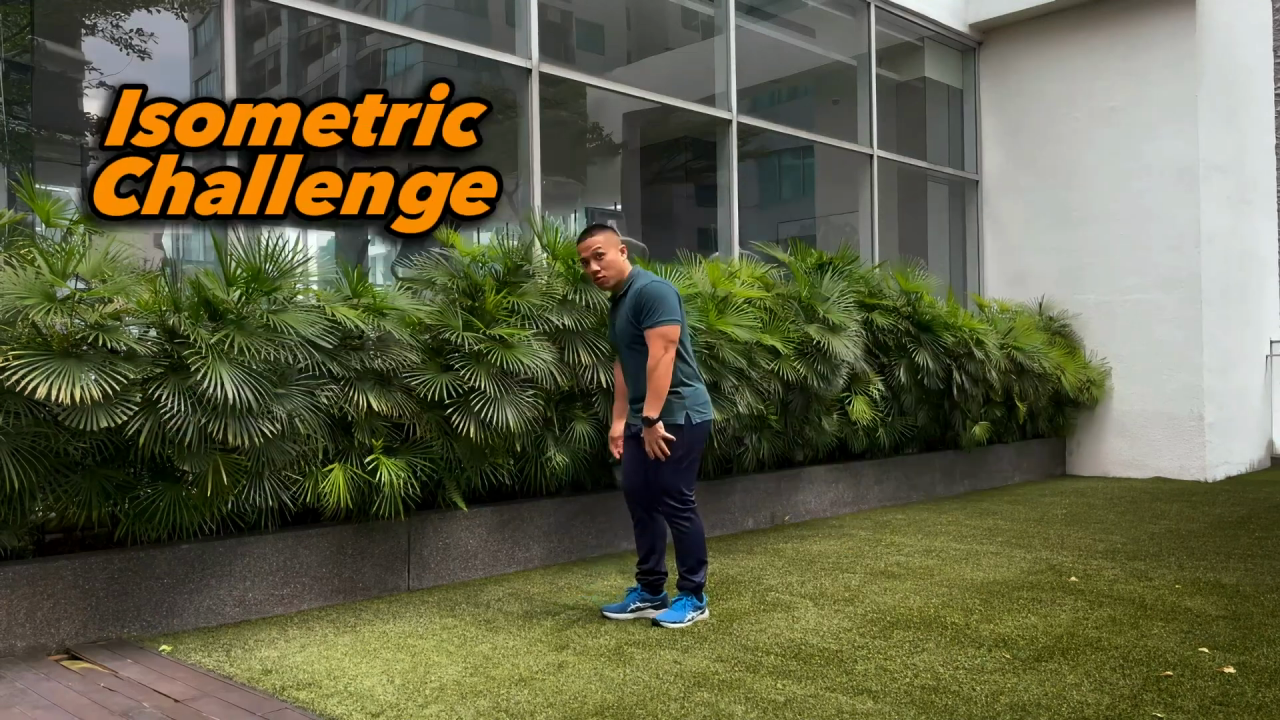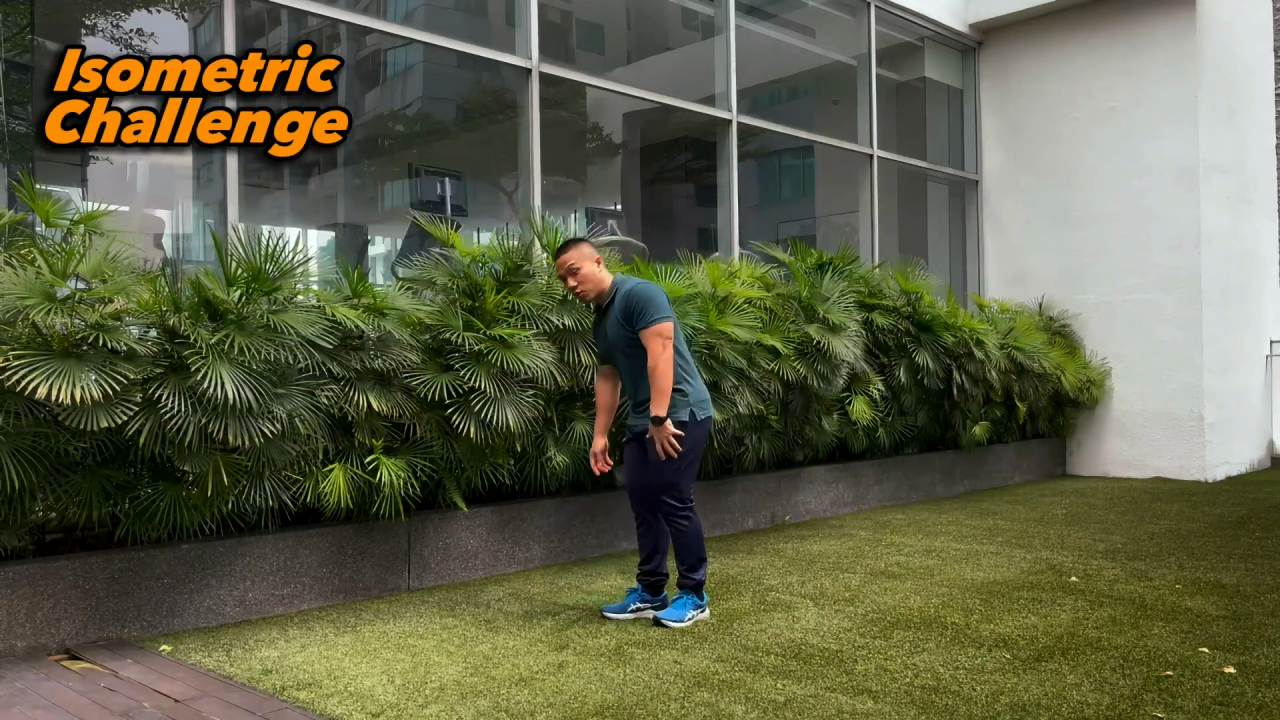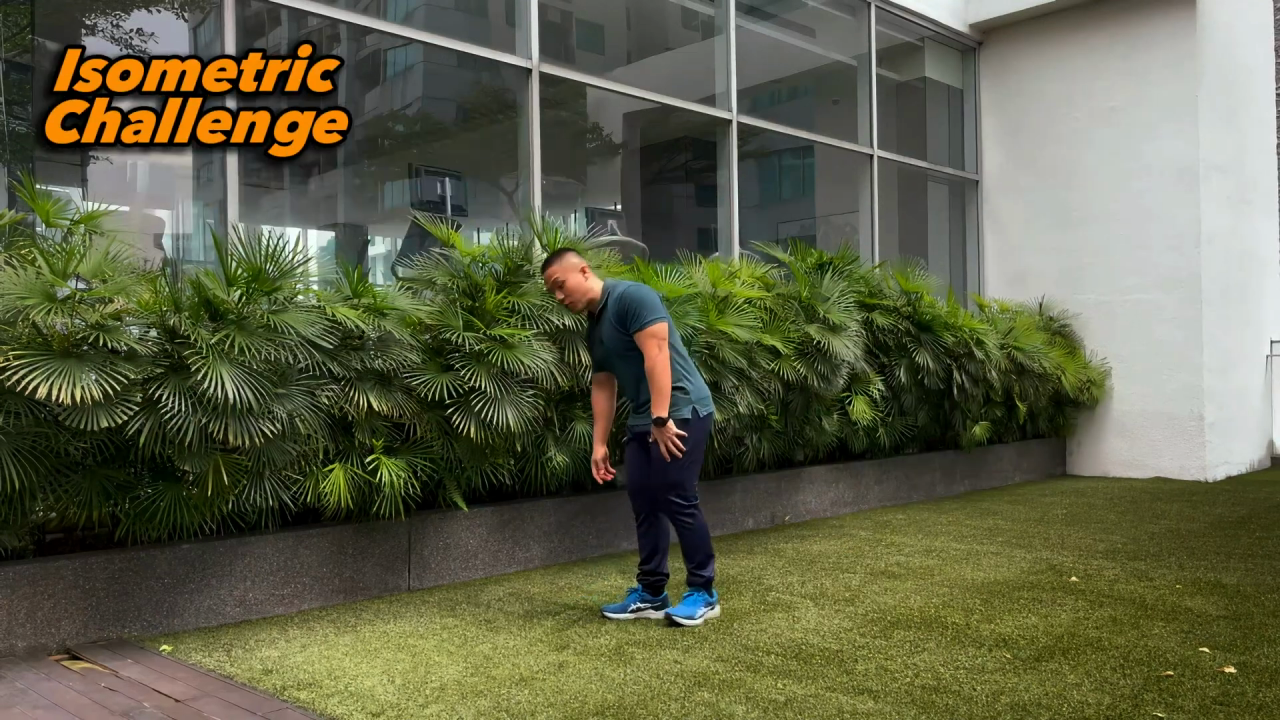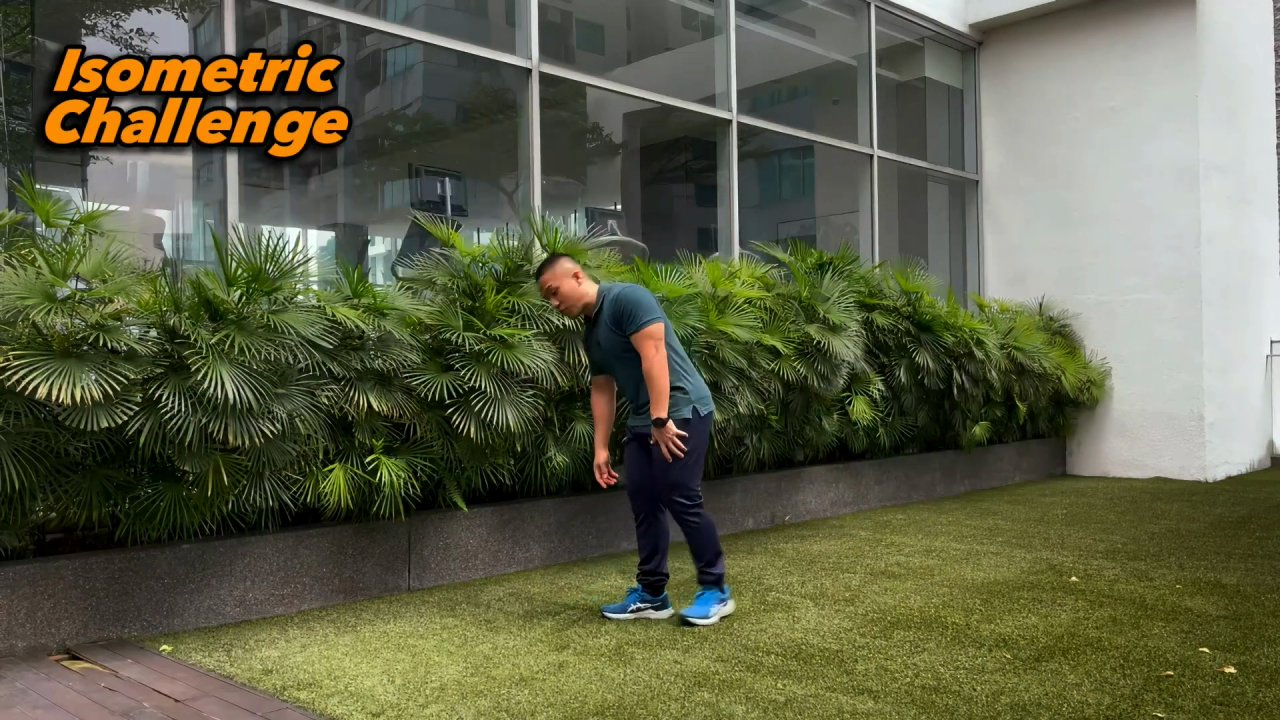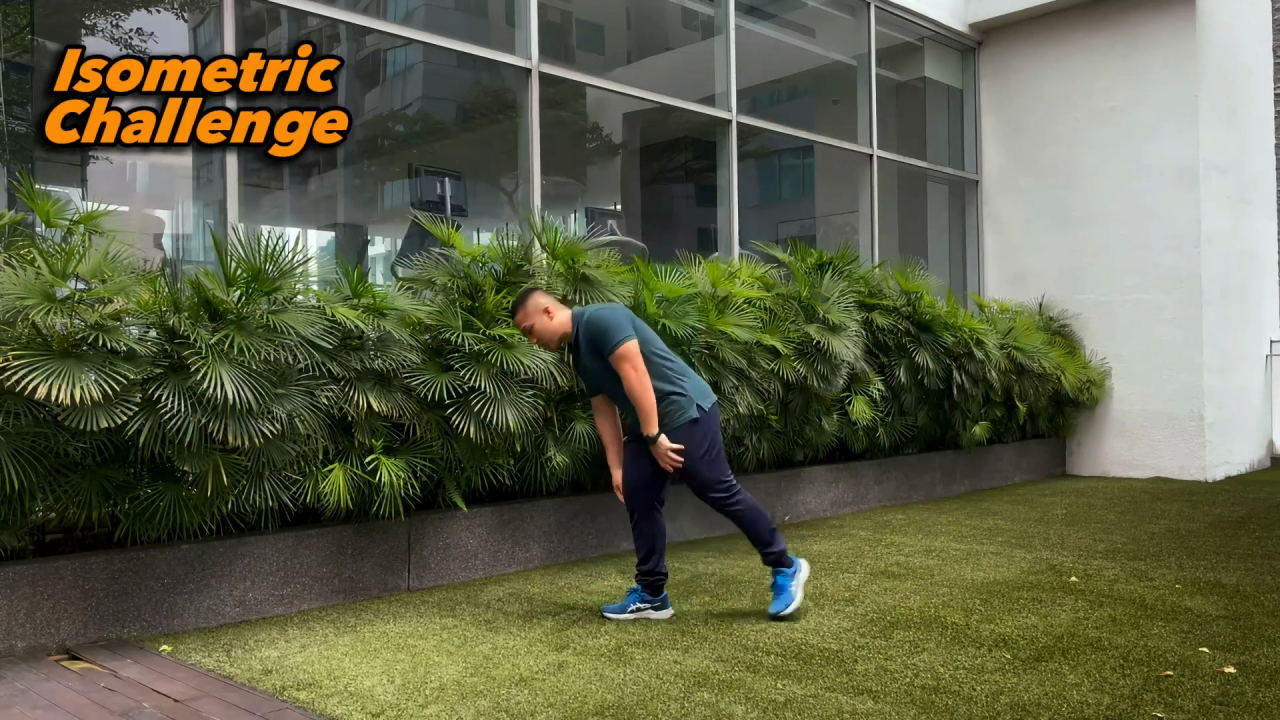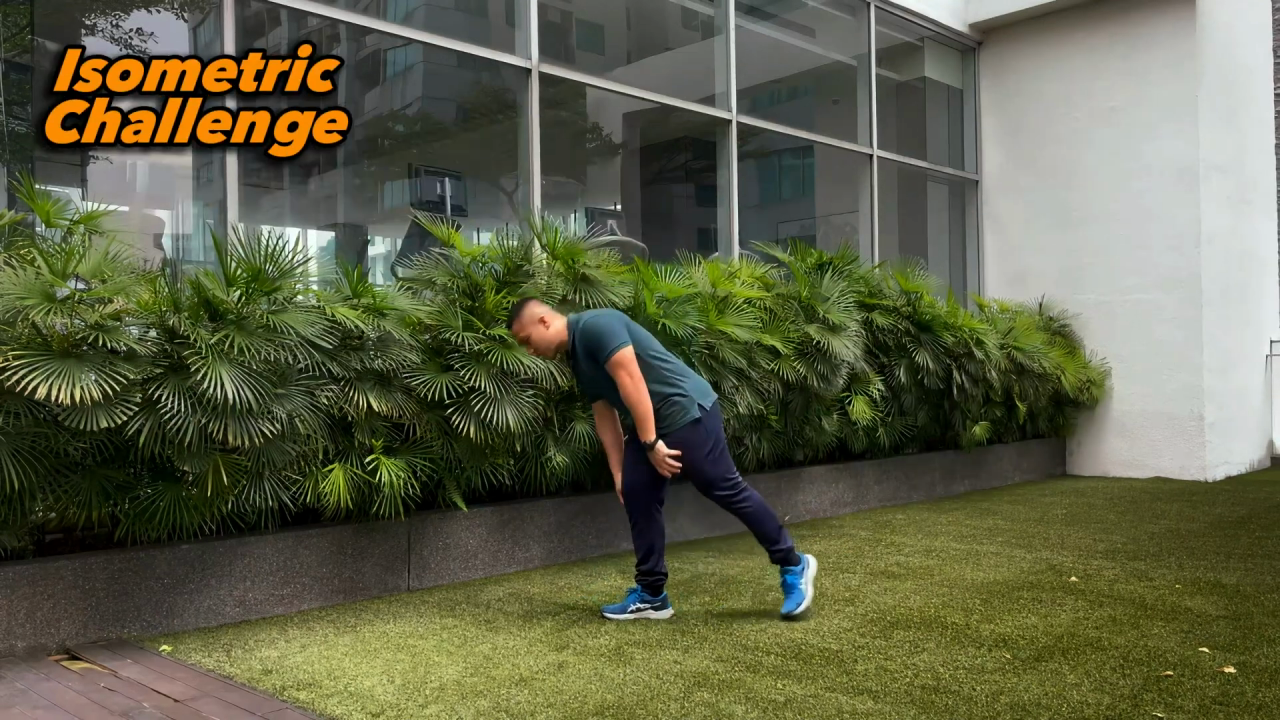
dt=0.1s
person 1, frame 1
left shoulder: (653, 291)
right shoulder: (616, 303)
left elbow: (661, 357)
left wrist: (653, 420)
right wrist: (619, 421)
left hip: (678, 417)
right hip: (644, 419)
left knee: (675, 504)
right knee: (639, 500)
left ankle: (693, 597)
right ankle: (650, 593)
person 1, frame 2
left shoulder: (640, 294)
right shoulder: (600, 319)
left elbow: (660, 354)
right elbow: (607, 378)
left wrist: (661, 418)
right wrist: (601, 435)
left hip: (680, 414)
right hip: (644, 420)
left knee: (674, 503)
right knee: (643, 502)
left ankle: (694, 594)
right ankle: (651, 593)
person 1, frame 3
left shoulder: (632, 297)
right shoulder: (594, 326)
left elbow: (656, 356)
right elbow: (603, 387)
left wrist: (661, 419)
right wrist: (600, 444)
left hip: (681, 412)
right hip: (644, 421)
left knee: (678, 501)
right knee: (643, 502)
left ankle: (703, 593)
right ankle: (651, 593)
person 1, frame 4
left shoulder: (627, 299)
right shoulder: (591, 330)
left elbow: (654, 356)
right elbow: (602, 390)
left wrist: (660, 420)
right wrist: (601, 448)
left hip: (682, 410)
right hip: (643, 421)
left knee: (684, 501)
right knee: (644, 503)
left ankle: (715, 589)
right ankle: (651, 596)
person 1, frame 5
left shoulder: (597, 321)
right shoulder: (579, 354)
left elbow: (634, 373)
right elbow: (604, 411)
left wrist: (654, 436)
right wrist: (617, 468)
left hip: (687, 411)
left knee: (721, 492)
right knee: (640, 502)
left ankle: (786, 568)
right ankle: (651, 595)
person 1, frame 6
left shoulder: (594, 327)
right shoulder: (577, 360)
left elbow: (631, 381)
right elbow: (605, 415)
left wrist: (652, 445)
right wrist: (620, 475)
left hip: (689, 411)
right hip: (651, 422)
left knee: (727, 490)
right knee: (637, 498)
left ankle: (793, 566)
right ankle: (651, 595)
